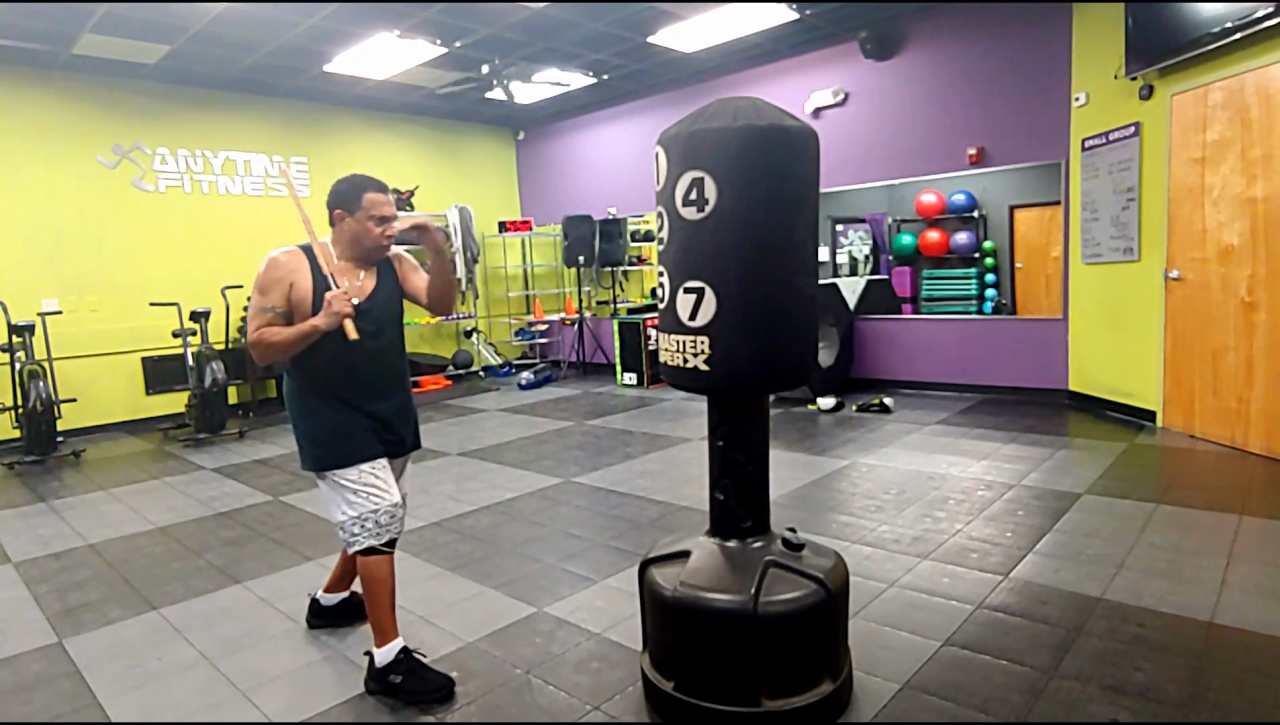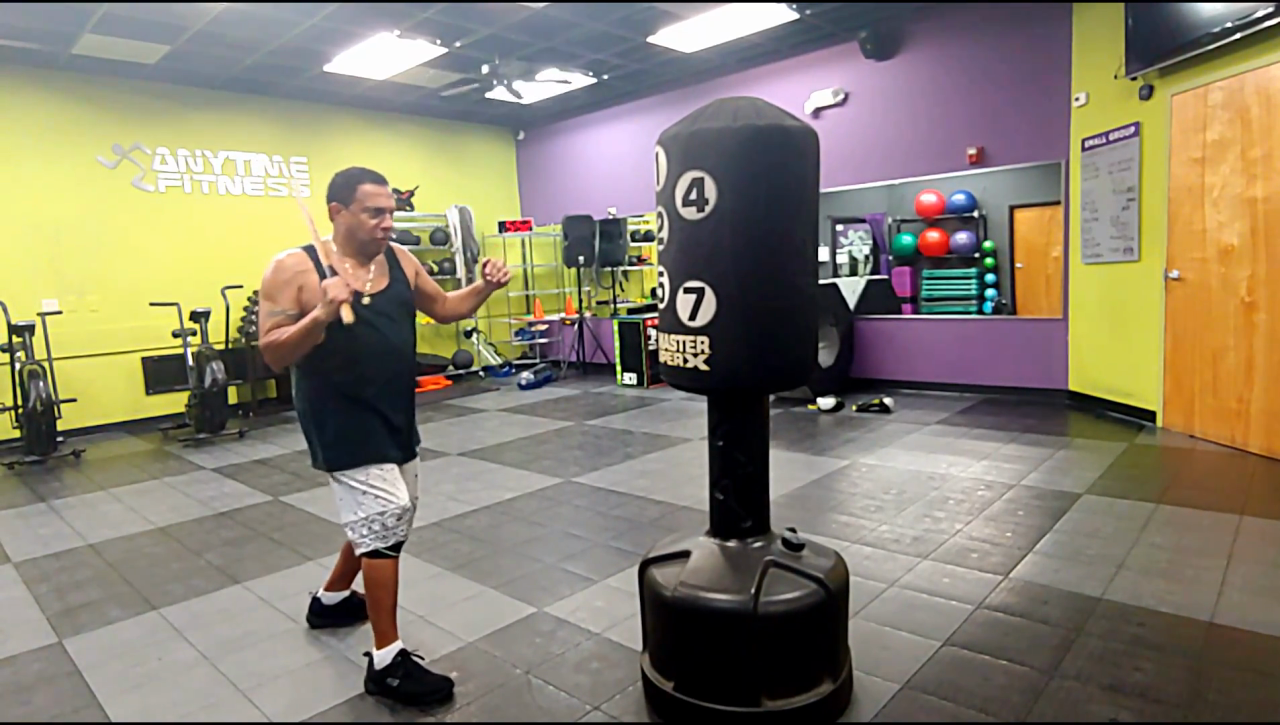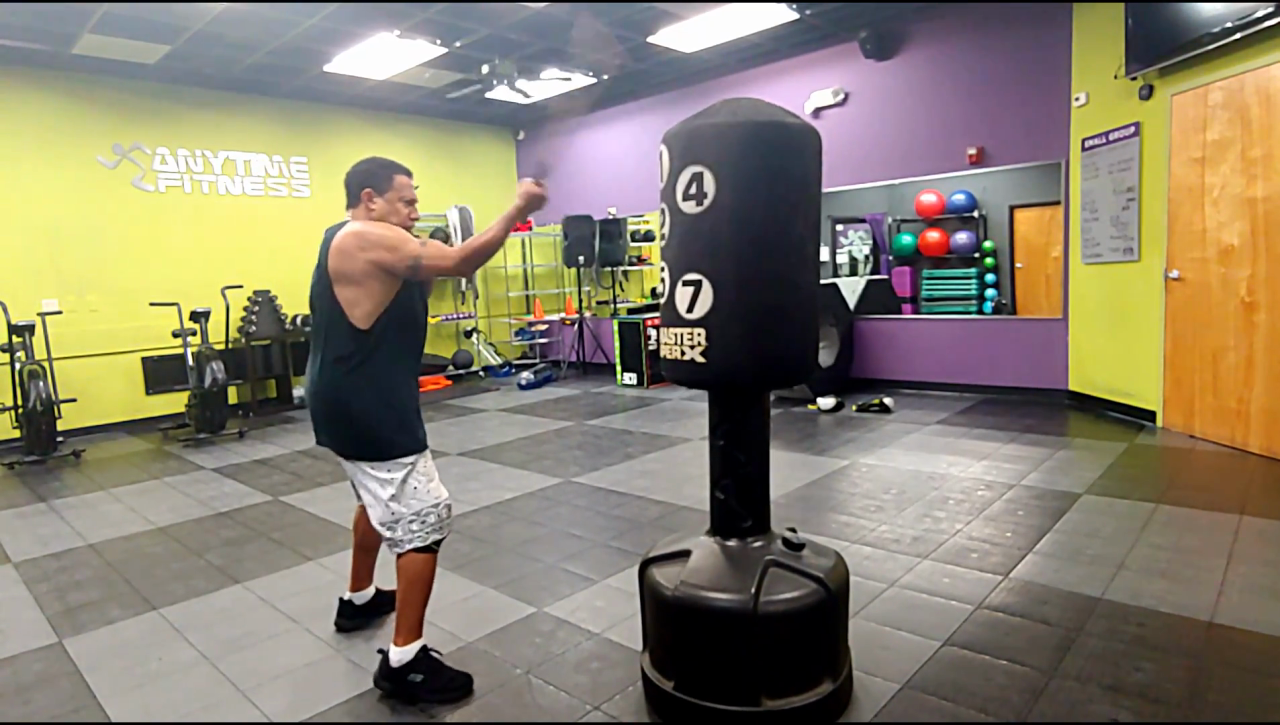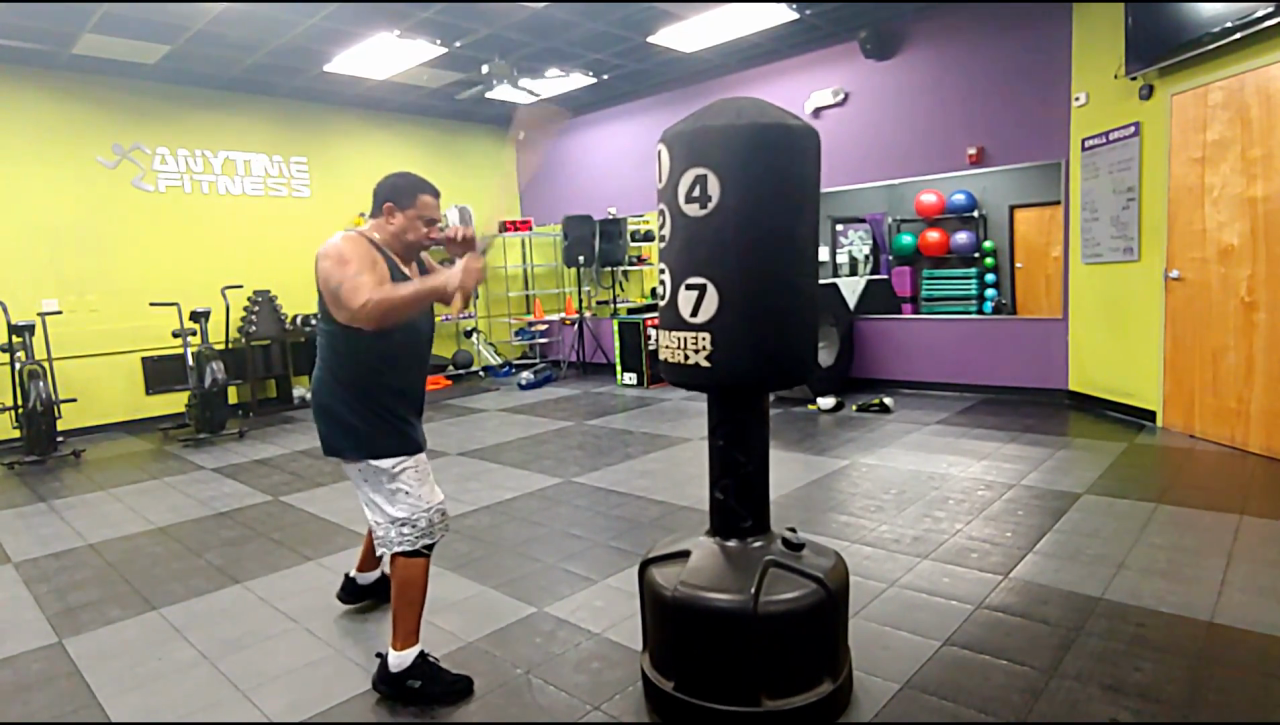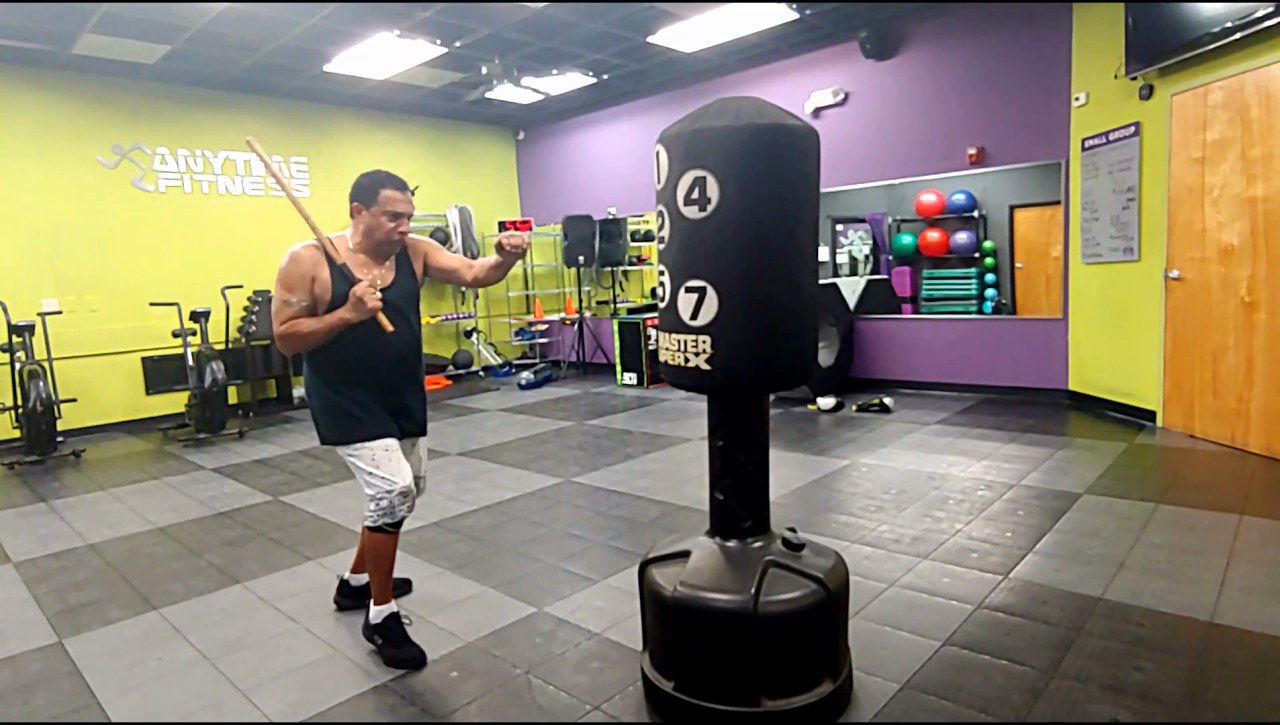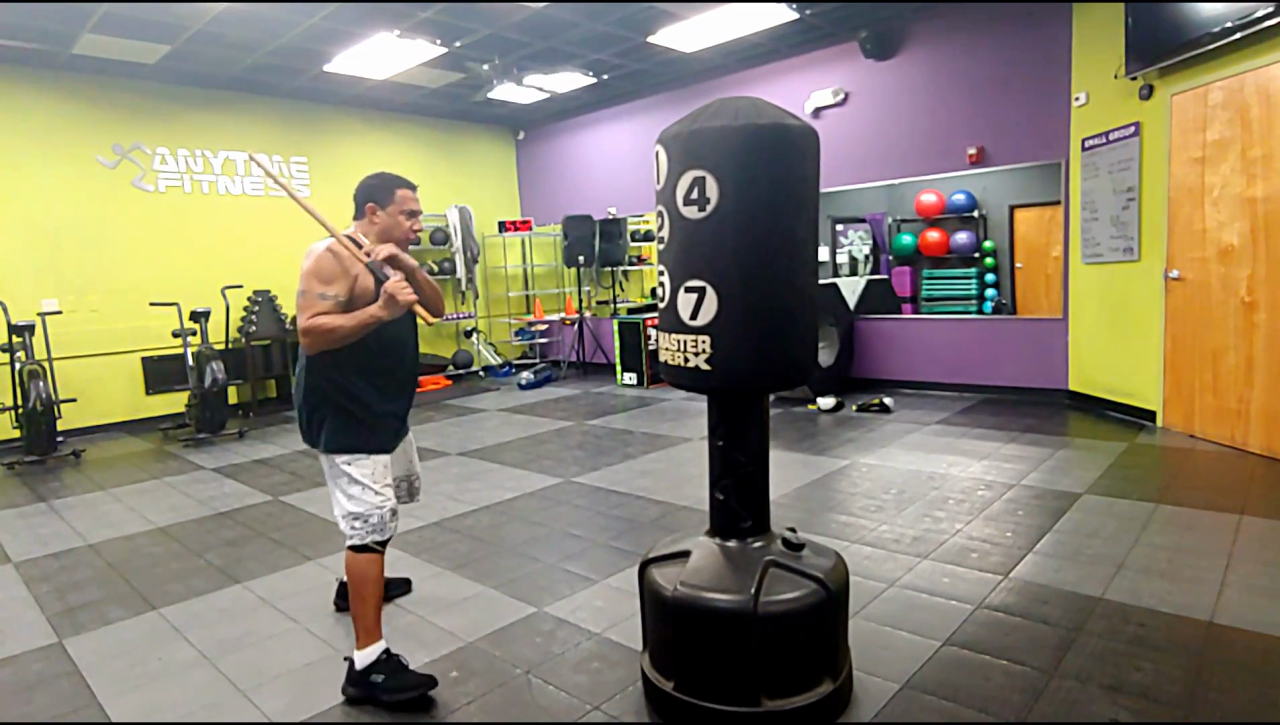
dt=0.3s
person 1, frame 1
left shoulder: (394, 261)
right shoulder: (284, 267)
left elbow: (440, 303)
right elbow: (262, 348)
left wrist: (436, 246)
right wrist: (322, 319)
left hip: (391, 417)
right hip: (333, 423)
left knee: (370, 520)
right knee: (376, 523)
left ankle: (335, 598)
right ankle: (389, 660)
person 1, frame 2
left shoulder: (399, 259)
right shoulder: (293, 268)
left elbow: (446, 308)
right elbow: (274, 354)
left wrist: (484, 287)
right wrist: (320, 316)
left hip: (395, 418)
right hip: (343, 422)
left knee: (380, 517)
right knee: (384, 521)
left ankle: (331, 598)
right ankle: (387, 662)
person 1, frame 3
left shoulder: (361, 243)
right shoulder: (363, 237)
right elbow: (455, 261)
left wrist: (412, 282)
right wrist: (517, 208)
left hip: (355, 403)
right hip: (367, 410)
left knee: (382, 501)
right knee: (424, 516)
left ankle: (358, 599)
right ankle: (404, 660)
person 1, frame 4
left shoulder: (408, 258)
right shoulder: (346, 249)
left elbow: (454, 294)
right elbow: (369, 310)
left wrist: (464, 258)
right wrist: (445, 280)
left hip: (387, 409)
right hip: (361, 414)
left knee: (394, 501)
right knee: (417, 518)
left ankle: (364, 578)
right ankle: (402, 665)
person 1, frame 5
left shoulder: (415, 251)
right shoulder: (306, 260)
left elbow: (476, 274)
right elbow: (286, 339)
left wrist: (506, 258)
right wrist: (350, 313)
left hip: (404, 400)
right hip: (348, 405)
left knee: (394, 496)
right knee: (392, 493)
left ankle: (358, 581)
right ankle: (381, 615)
person 1, frame 6
left shoulder: (396, 257)
right shoulder: (332, 258)
left elbow: (436, 309)
right elbow: (311, 335)
left wrist: (410, 267)
right wrist: (381, 309)
left hip: (384, 407)
right hip: (341, 410)
left knee: (395, 491)
right knee: (371, 516)
left ankle: (358, 585)
right ankle: (368, 664)
